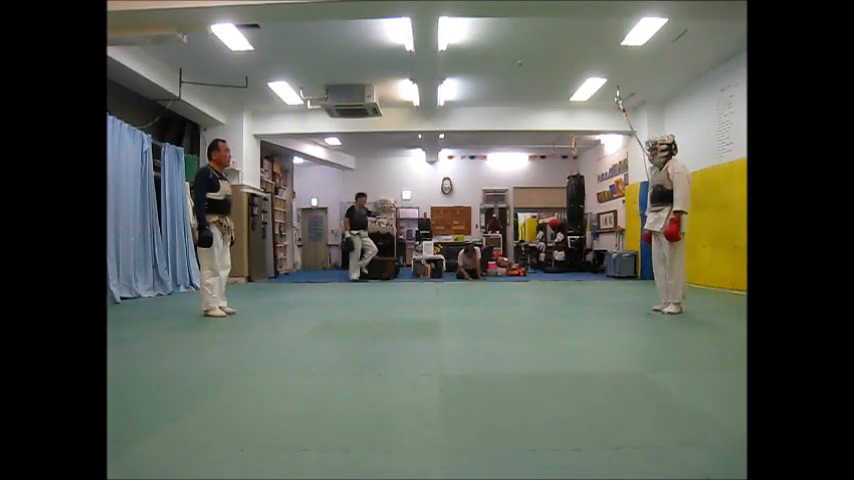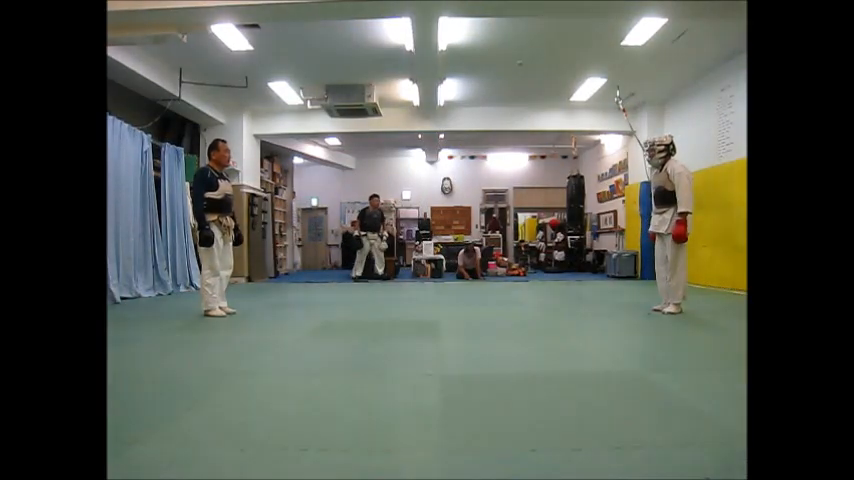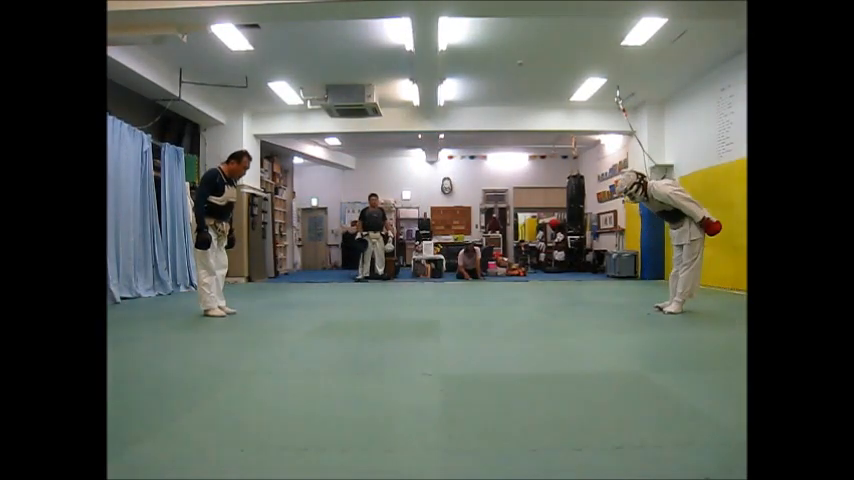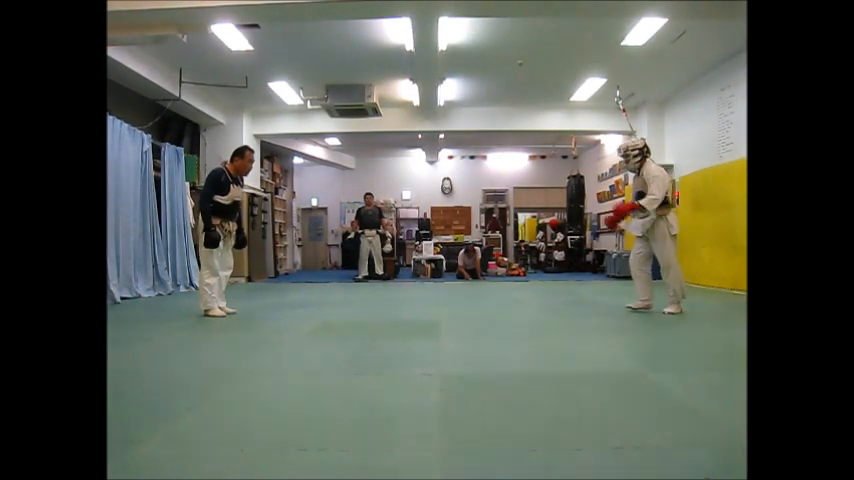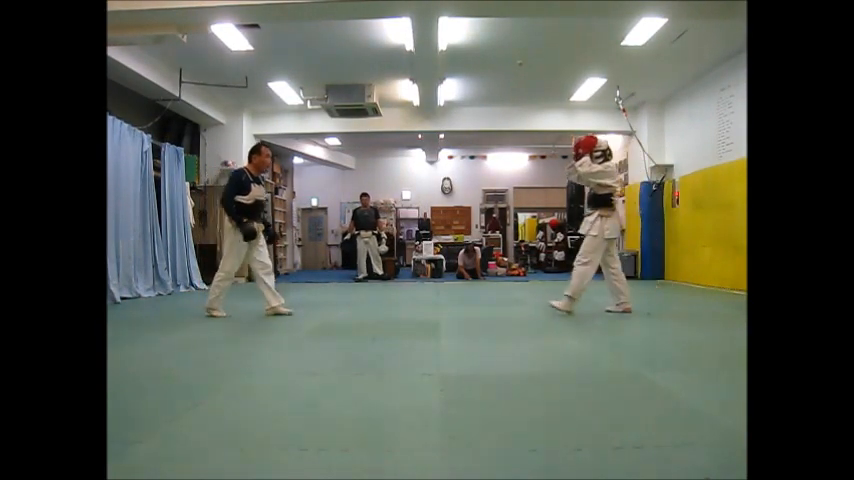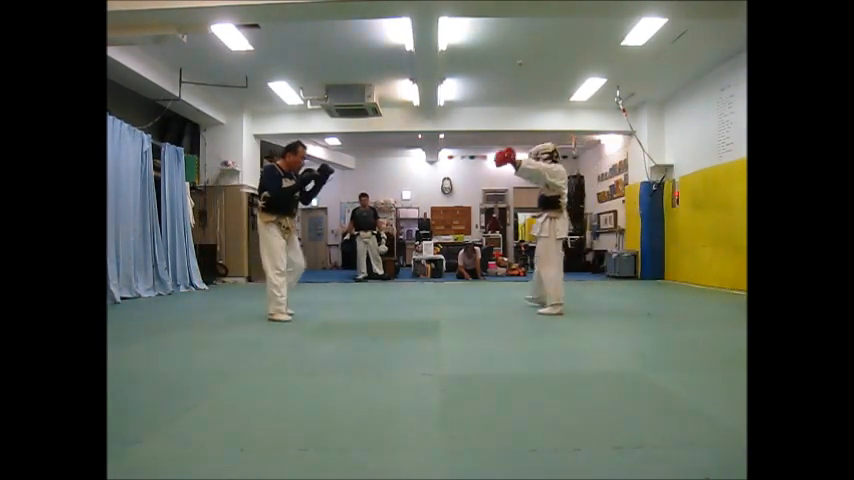
dt=0.5s
person 1, frame 1
left shoulder: (223, 176)
right shoulder: (205, 174)
right elbow: (199, 203)
left wrist: (229, 227)
right wrist: (203, 228)
left hip: (222, 225)
right hip: (210, 225)
left knee: (223, 267)
right knee: (210, 267)
left ankle: (220, 303)
right ankle: (210, 306)
person 1, frame 2
left shoulder: (223, 176)
right shoulder: (203, 174)
right elbow: (197, 203)
left wrist: (235, 227)
right wrist: (203, 227)
left hip: (225, 226)
right hip: (210, 225)
left knee: (225, 267)
right knee: (211, 268)
left ankle: (220, 303)
right ankle: (210, 306)
person 1, frame 3
left shoulder: (231, 180)
right shoulder: (212, 176)
right elbow: (199, 204)
left wrist: (230, 231)
right wrist: (202, 230)
left hip: (220, 227)
right hip: (207, 226)
left knee: (220, 266)
right knee: (207, 267)
left ankle: (219, 303)
right ankle: (209, 306)
person 1, frame 4
left shoulder: (239, 179)
right shoulder: (217, 175)
right elbow: (204, 202)
left wrist: (240, 230)
right wrist: (209, 229)
left hip: (228, 227)
right hip: (213, 226)
left knee: (225, 267)
right knee: (211, 267)
left ankle: (219, 303)
right ankle: (209, 306)
person 1, frame 5
left shoulder: (259, 179)
right shoulder: (238, 176)
right elbow: (226, 201)
left wrist: (266, 226)
right wrist: (242, 224)
left hip: (254, 228)
right hip: (238, 227)
left knee: (264, 267)
right knee: (228, 269)
left ankle: (274, 305)
right ankle: (212, 306)
person 1, frame 6
left shoulder: (293, 174)
right shoulder: (270, 171)
left elbow: (305, 199)
right elbow: (277, 195)
left wrist: (319, 181)
right wrist: (301, 183)
left hip: (287, 225)
right hip: (271, 224)
left knee: (296, 265)
right knee: (277, 267)
left ankle: (280, 303)
right ankle: (275, 310)
person 2, frame 1
left shoulder: (677, 169)
right shoulder: (655, 171)
left elbow: (681, 197)
left wrist: (675, 221)
right wrist: (648, 224)
left hip: (670, 221)
right hip: (656, 222)
left knee: (673, 263)
right knee: (659, 264)
left ankle: (675, 303)
right ankle: (665, 301)
person 2, frame 2
left shoulder: (677, 169)
right shoulder: (656, 172)
left elbow: (684, 197)
left wrist: (681, 223)
right wrist: (654, 225)
left hip: (674, 222)
right hip: (661, 223)
left knee: (674, 264)
right knee: (661, 264)
left ankle: (675, 303)
right ankle: (666, 301)
person 2, frame 3
left shoulder: (661, 190)
right shoulder: (645, 195)
left elbow: (689, 205)
left wrist: (707, 224)
left hip: (692, 226)
right hip: (678, 229)
left knee: (688, 265)
right knee: (678, 265)
left ankle: (678, 302)
right ankle: (673, 300)
person 2, frame 4
left shoulder: (655, 172)
right shoulder: (637, 175)
left elbow: (655, 198)
right elbow: (636, 199)
left wrist: (631, 207)
right wrist: (619, 214)
left hip: (661, 222)
right hip: (645, 224)
left knee: (668, 263)
right knee: (637, 262)
left ankle: (676, 303)
right ankle: (644, 300)
person 2, frame 5
left shoulder: (609, 169)
right shoulder: (596, 174)
left elbow: (583, 171)
right elbow: (573, 175)
left wrist: (585, 153)
right wrist: (578, 157)
left hip: (602, 223)
right hip: (599, 222)
left knee: (584, 261)
right knee: (611, 264)
left ankle: (568, 302)
right ankle: (623, 303)
person 2, frame 6
left shoulder: (557, 171)
right shoulder: (548, 174)
left elbow: (533, 166)
right elbow: (528, 172)
left wrist: (512, 159)
right wrist: (513, 159)
left hip: (552, 223)
right hip: (547, 222)
left knee: (549, 264)
right knee: (541, 261)
left ankle: (556, 304)
right ankle: (540, 295)
